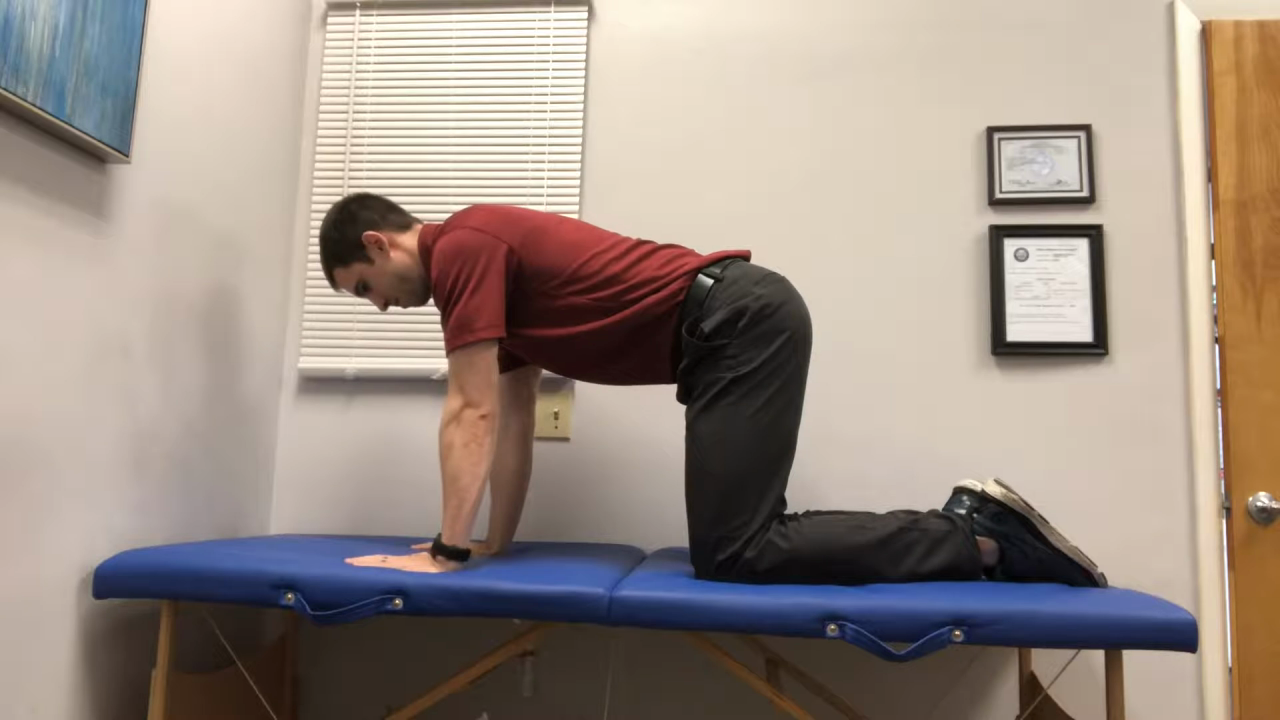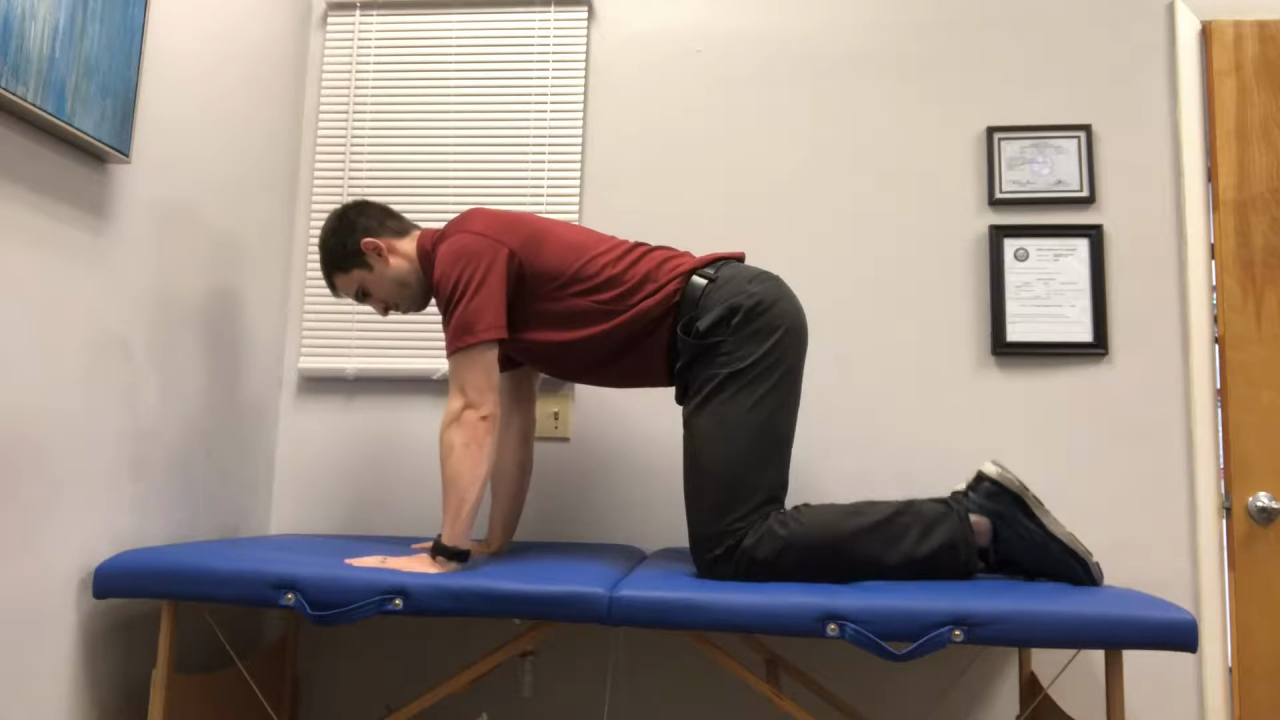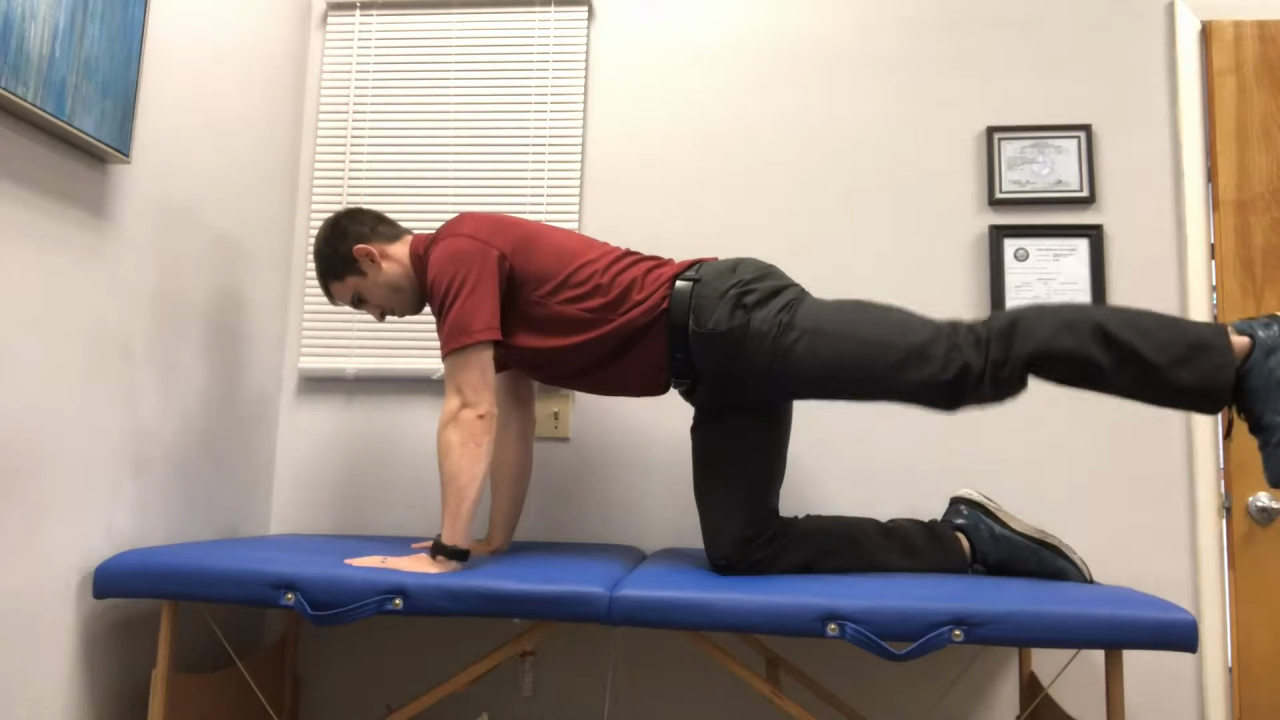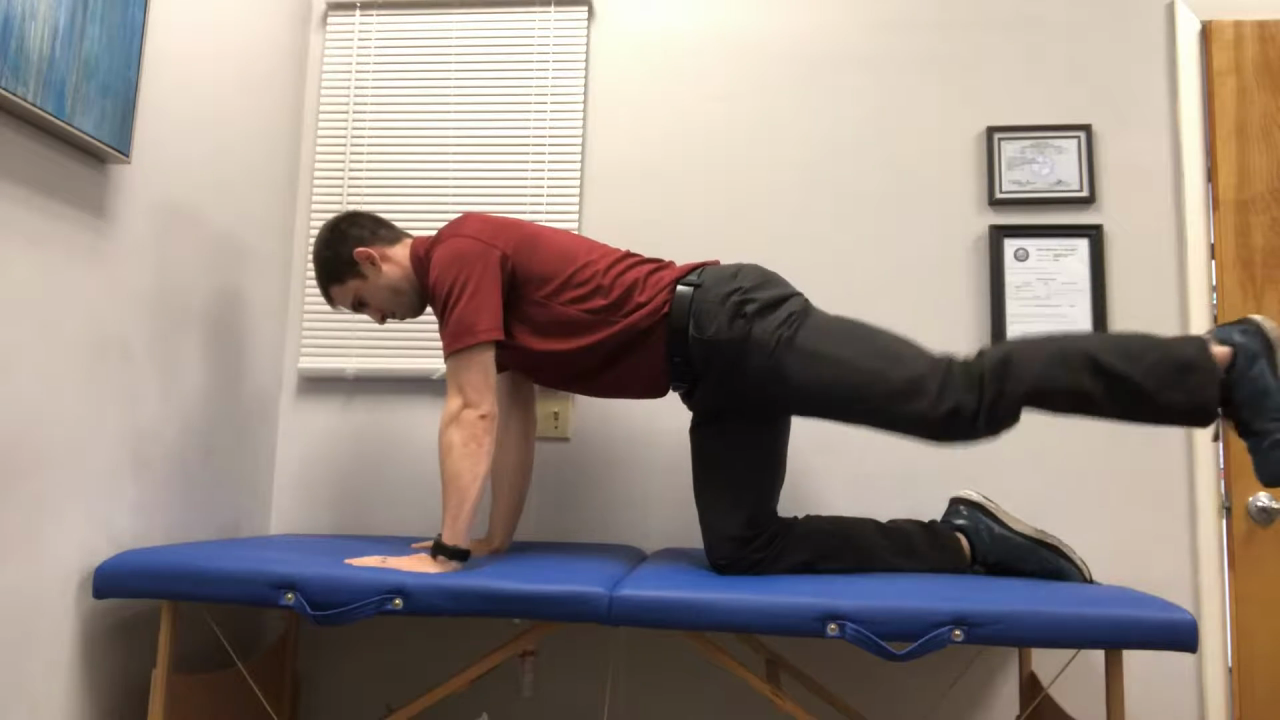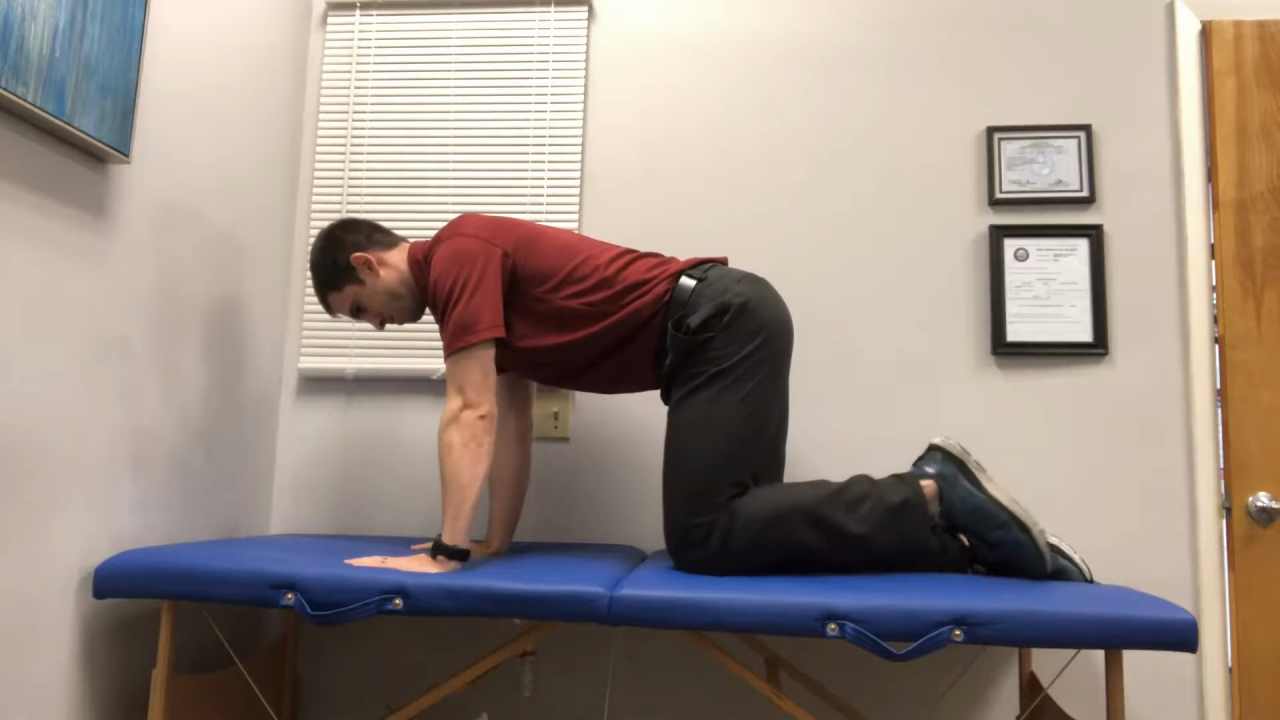
dt=1s
person 1, frame 1
left shoulder: (460, 247)
right shoulder: (498, 265)
left elbow: (471, 414)
right elbow: (513, 418)
left wrist: (447, 550)
right wrist: (495, 540)
left hip: (740, 320)
right hip: (745, 323)
left knee: (730, 555)
right knee: (740, 536)
left ankle: (981, 537)
right ankle: (965, 519)
person 1, frame 2
left shoulder: (463, 250)
right shoulder: (489, 266)
left elbow: (473, 414)
right elbow: (515, 415)
left wrist: (446, 551)
right wrist: (496, 540)
left hip: (734, 319)
right hip: (730, 327)
left knee: (732, 548)
right knee: (739, 538)
left ankle: (975, 523)
right ankle: (969, 522)
person 1, frame 3
left shoulder: (457, 250)
right shoulder: (476, 281)
left elbow: (468, 415)
right elbow: (513, 417)
left wrist: (446, 549)
right wrist: (497, 540)
left hip: (727, 317)
right hip: (720, 362)
left knee: (963, 358)
right knee: (745, 549)
right ankle: (968, 541)
person 1, frame 4
left shoulder: (458, 251)
right shoulder: (478, 285)
left elbow: (469, 416)
right elbow: (514, 418)
left wrist: (447, 549)
right wrist: (497, 539)
left hip: (729, 324)
right hip: (720, 366)
left knee: (957, 396)
right knee: (744, 550)
right ankle: (966, 541)
person 1, frame 5
left shoulder: (457, 253)
right shoulder: (476, 281)
left elbow: (470, 414)
right elbow: (511, 418)
left wrist: (447, 549)
right wrist: (493, 542)
left hip: (720, 322)
right hip: (712, 335)
left knee: (705, 540)
right knee: (736, 533)
left ankle: (930, 497)
right ankle: (960, 536)
